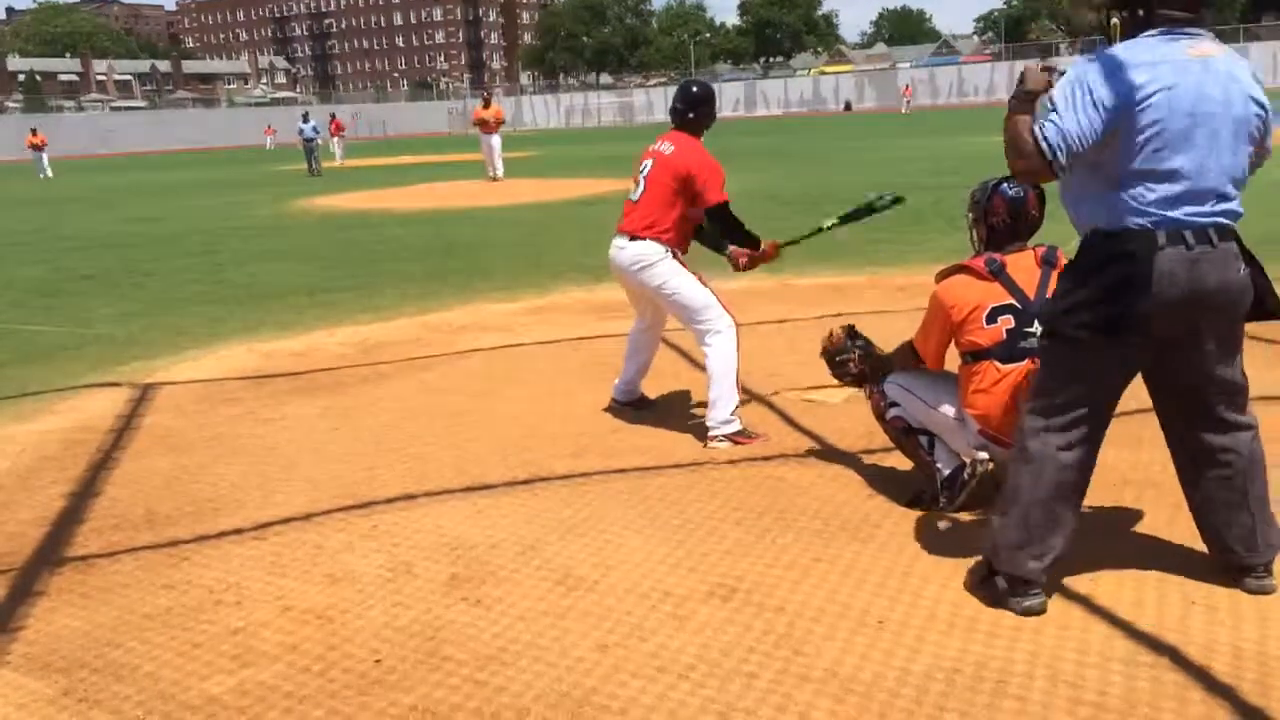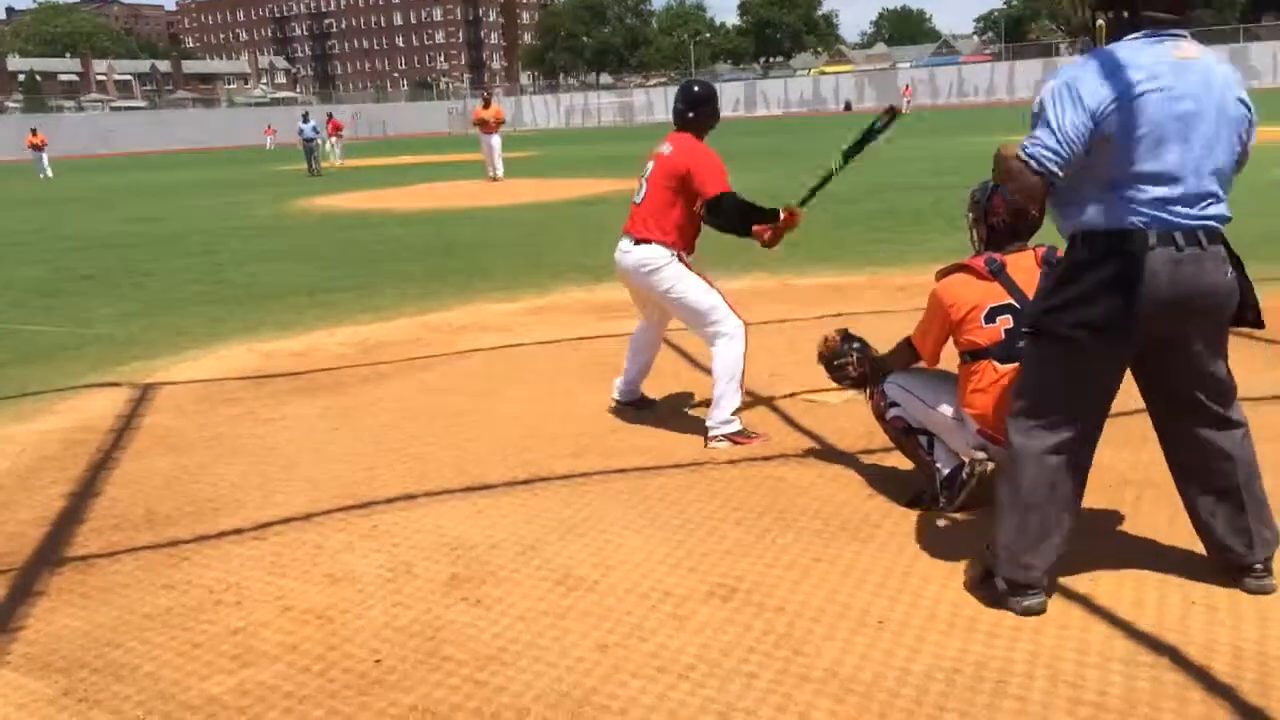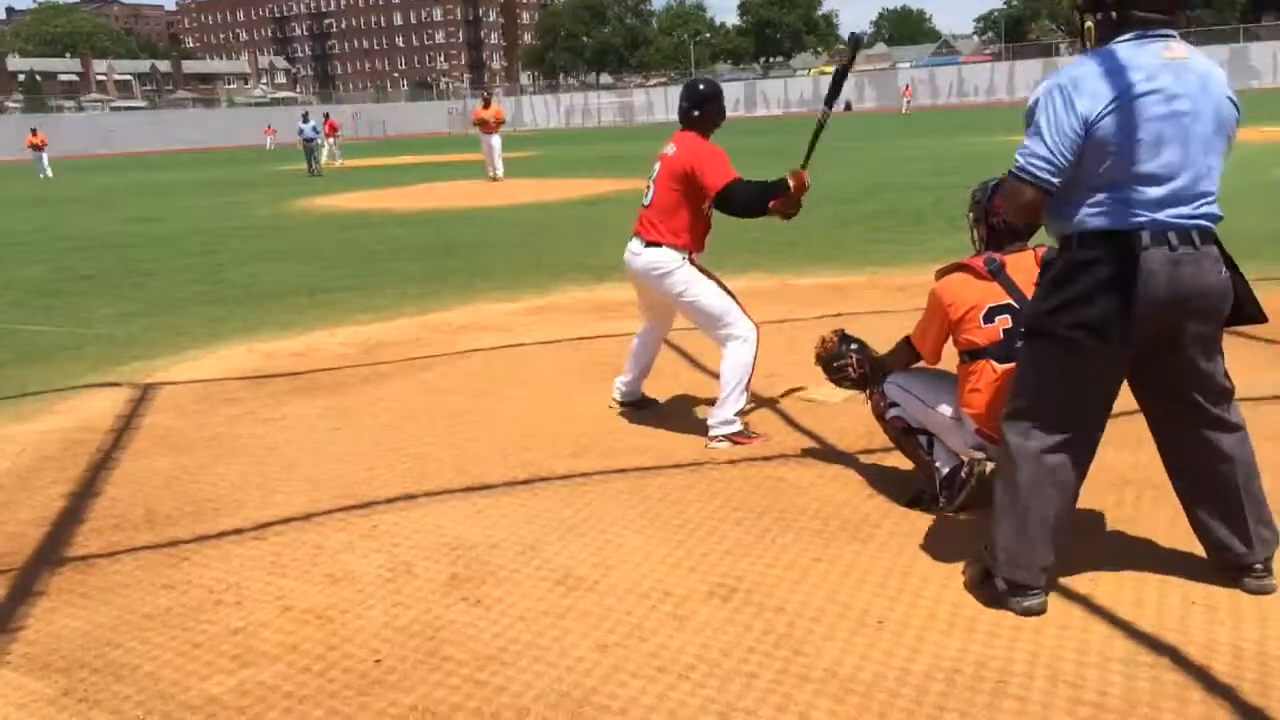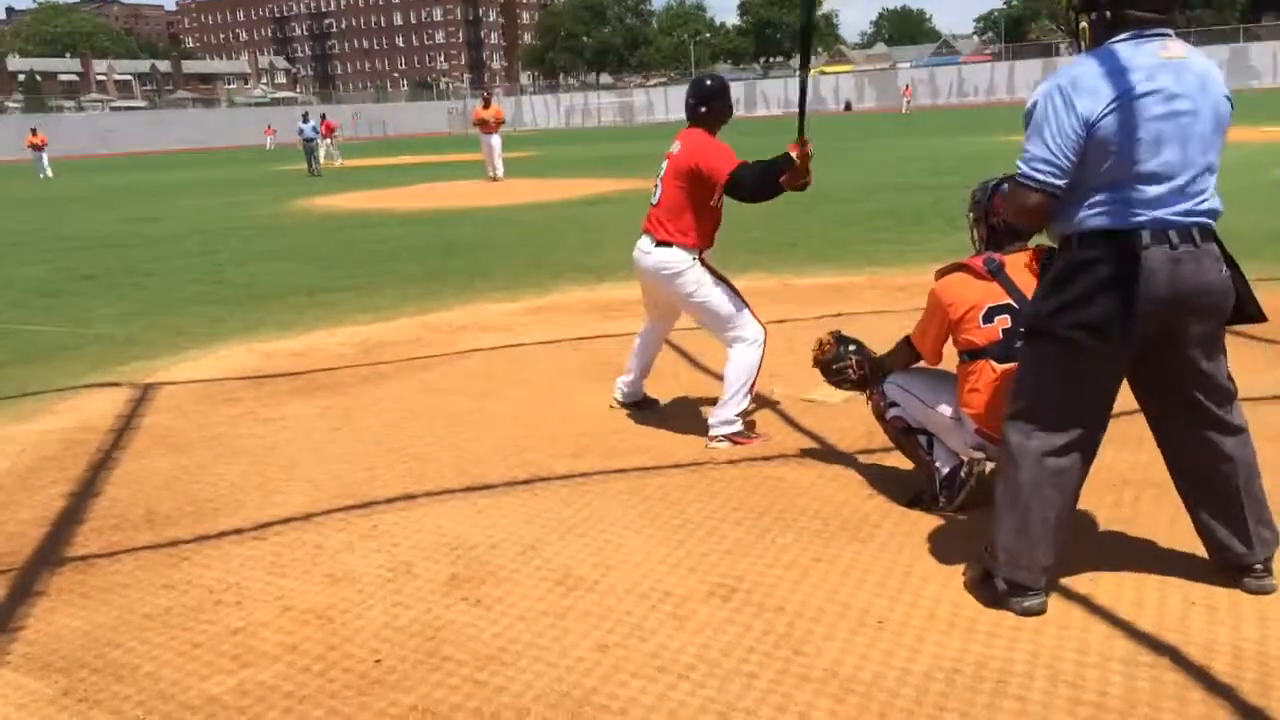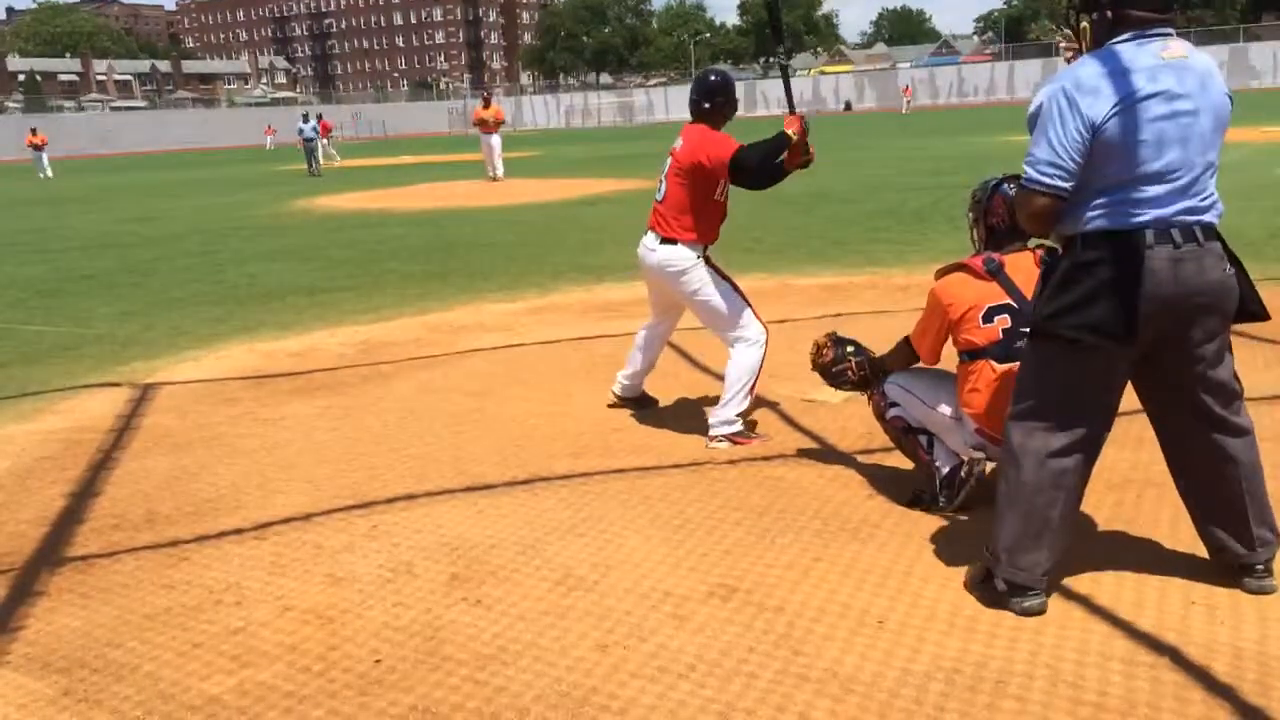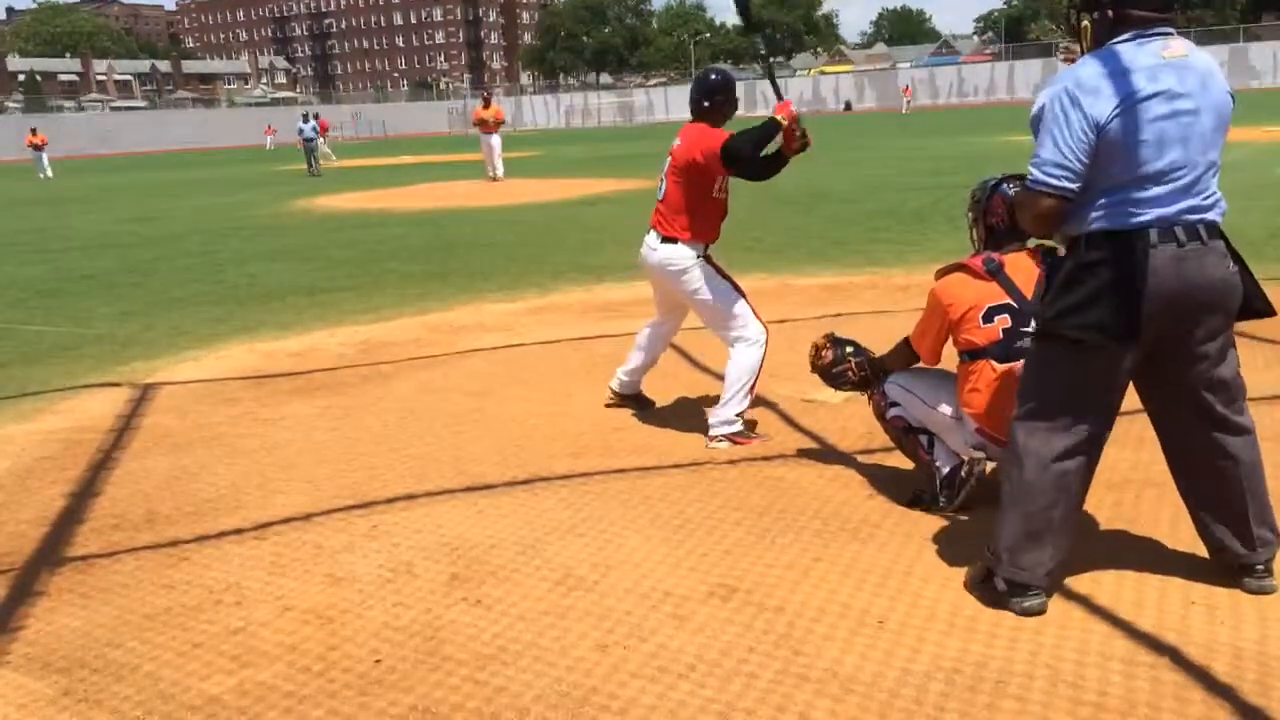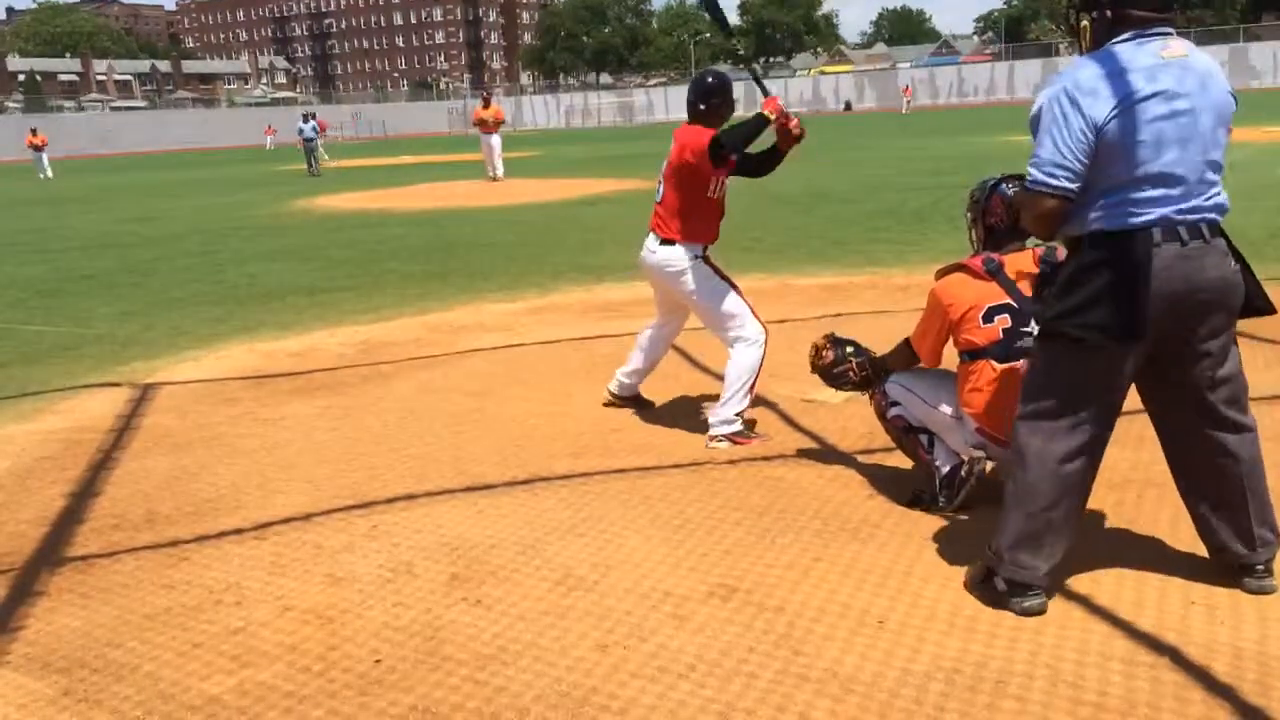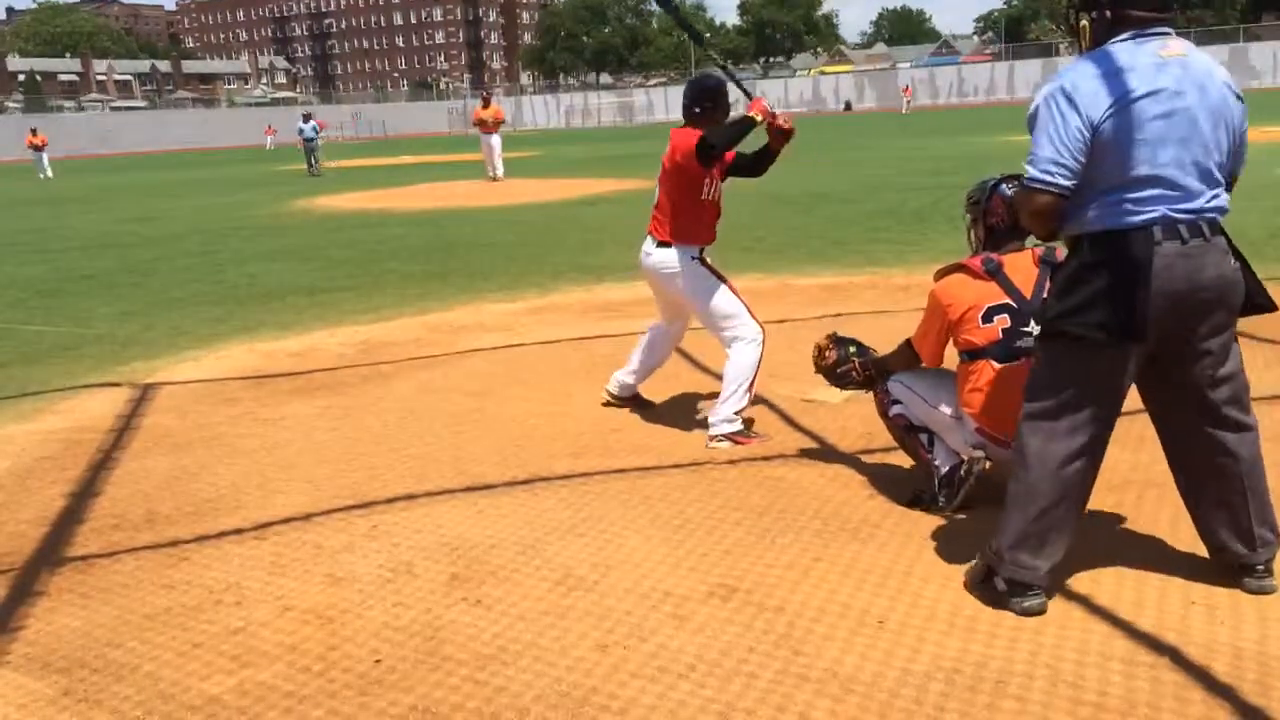
dt=0.1s
person 1, frame 1
left shoulder: (1110, 72)
left elbow: (1030, 163)
left wrist: (1022, 99)
left hip: (1126, 269)
right hip: (1218, 264)
left knee: (1056, 424)
right knee: (1220, 419)
left ankle: (1017, 574)
person 1, frame 2
left shoulder: (1088, 77)
right shoulder: (1229, 79)
left elbow: (1029, 186)
left wrist: (1005, 164)
left hip: (1110, 272)
right hip: (1205, 266)
left knee: (1046, 426)
right knee: (1210, 417)
left ankle: (1017, 575)
person 1, frame 3
left shoulder: (1081, 80)
right shoulder: (1216, 79)
left elbow: (1024, 201)
left wrist: (1010, 188)
left hip: (1107, 273)
right hip: (1199, 267)
left knee: (1042, 427)
right knee: (1208, 419)
left ankle: (1016, 575)
person 1, frame 4
left shoulder: (1076, 82)
right shoulder: (1210, 77)
left elbow: (1029, 206)
left wrist: (1017, 208)
left hip: (1107, 273)
right hip: (1199, 266)
left knee: (1045, 426)
right knee: (1208, 419)
left ankle: (1016, 575)
person 1, frame 5
left shoulder: (1080, 84)
right shoulder: (1209, 75)
left elbow: (1038, 208)
left wrist: (1025, 212)
left hip: (1111, 273)
right hip: (1203, 266)
left knee: (1049, 425)
right knee: (1214, 420)
left ankle: (1017, 575)
person 1, frame 6
left shoulder: (1082, 84)
right shoulder: (1211, 74)
left elbow: (1042, 209)
left wrist: (1029, 218)
left hip: (1115, 272)
right hip: (1205, 264)
left knee: (1053, 425)
right knee: (1216, 419)
left ankle: (1018, 575)
person 1, frame 7
left shoulder: (1082, 84)
right shoulder: (1212, 74)
left elbow: (1043, 209)
left wrist: (1028, 214)
left hip: (1117, 272)
right hip: (1207, 263)
left knee: (1056, 425)
right knee: (1218, 418)
left ankle: (1019, 575)
person 1, frame 8
left shoulder: (1080, 82)
right shoulder: (1218, 76)
left elbow: (1041, 203)
right elbow: (1225, 176)
left wrist: (1052, 229)
left hip: (1117, 272)
right hip: (1209, 263)
left knee: (1060, 424)
right knee: (1218, 417)
left ankle: (1019, 574)
person 2, frame 1
left shoulder: (656, 148)
right shoulder: (701, 159)
right elbow: (721, 219)
left wrist: (728, 250)
right wrist: (756, 246)
left hip: (621, 250)
right hip: (651, 256)
left knee: (649, 320)
right knee: (719, 329)
left ankle: (625, 392)
right ankle: (722, 426)
person 2, frame 2
left shoulder: (668, 147)
right shoulder: (698, 155)
left elbow: (710, 211)
right elbow: (726, 209)
left wrist: (755, 228)
right wrist: (777, 217)
left hip: (628, 252)
right hip: (656, 259)
left knee: (653, 322)
right knee: (728, 330)
left ankle: (626, 392)
right ankle: (722, 427)
person 2, frame 3
left shoulder: (676, 146)
right shoulder: (703, 152)
left elbow: (721, 202)
right elbow: (737, 198)
left wrist: (773, 204)
right wrist: (786, 186)
left hip: (638, 254)
right hip: (666, 262)
left knee: (656, 323)
right knee: (740, 333)
left ankle: (627, 392)
right ankle: (724, 427)
person 2, frame 4
left shoulder: (687, 142)
right shoulder: (706, 148)
left elbow: (743, 187)
right elbow: (746, 184)
left wrist: (784, 180)
right wrist: (790, 157)
left hip: (648, 252)
right hip: (676, 260)
left knee: (657, 325)
right knee: (748, 335)
left ankle: (628, 392)
right ankle: (725, 427)
person 2, frame 5
left shoulder: (691, 137)
right shoulder: (708, 142)
left elbow: (749, 177)
right elbow: (748, 165)
left wrist: (788, 163)
right wrist: (788, 135)
left hip: (652, 248)
right hip: (680, 258)
left knee: (661, 321)
right knee: (749, 335)
left ankle: (627, 388)
right ankle: (725, 426)
person 2, frame 6
left shoulder: (694, 136)
right shoulder: (702, 137)
left elbow: (754, 169)
right elbow: (738, 152)
left wrist: (786, 150)
right wrist: (778, 119)
left hip: (656, 248)
right hip: (683, 256)
left knee: (665, 321)
right knee: (750, 335)
left ankle: (624, 387)
right ankle: (725, 426)
person 2, frame 7
left shoulder: (691, 137)
right shoulder: (695, 139)
left elbow: (752, 166)
right elbow: (726, 148)
left wrist: (782, 144)
right wrist: (767, 115)
left hip: (656, 250)
right hip: (680, 258)
left knee: (667, 322)
right knee: (749, 335)
left ankle: (622, 388)
right ankle: (724, 426)
person 2, frame 8
left shoulder: (693, 142)
right shoulder: (686, 141)
left elbow: (751, 166)
right elbow: (711, 149)
left wrist: (775, 141)
right wrist: (753, 116)
left hip: (657, 253)
right hip: (679, 259)
left knee: (672, 324)
right knee: (746, 335)
left ankle: (621, 388)
right ankle: (725, 426)
person 3, frame 1
left shoulder: (956, 286)
right shoulder: (1064, 273)
left elbow: (917, 359)
left hip: (987, 435)
left knee: (887, 386)
left ankle: (953, 472)
person 3, frame 2
left shoulder: (955, 286)
left elbow: (911, 354)
left wrist: (871, 368)
left hip: (987, 433)
left knee: (887, 388)
left ankle: (948, 472)
person 3, frame 3
left shoulder: (955, 285)
left elbow: (910, 354)
left wrist: (871, 368)
left hip: (986, 433)
left knee: (887, 387)
left ankle: (948, 472)
person 3, frame 4
left shoulder: (955, 284)
left elbow: (910, 354)
left wrist: (869, 367)
left hip: (985, 432)
left knee: (887, 387)
left ankle: (949, 470)
person 3, frame 5
left shoulder: (955, 284)
left elbow: (911, 353)
left wrist: (871, 368)
left hip: (987, 433)
left knee: (888, 388)
left ankle: (947, 472)
person 3, frame 6
left shoulder: (955, 285)
left elbow: (911, 355)
left wrist: (870, 368)
left hip: (989, 433)
left knee: (890, 388)
left ankle: (950, 471)
person 3, frame 7
left shoulder: (954, 285)
left elbow: (913, 355)
left wrist: (872, 368)
left hip: (990, 433)
left knee: (891, 388)
left ankle: (948, 472)
person 3, frame 8
left shoulder: (953, 286)
left elbow: (914, 357)
left wrist: (869, 368)
left hip: (988, 434)
left knee: (891, 386)
left ankle: (950, 469)
